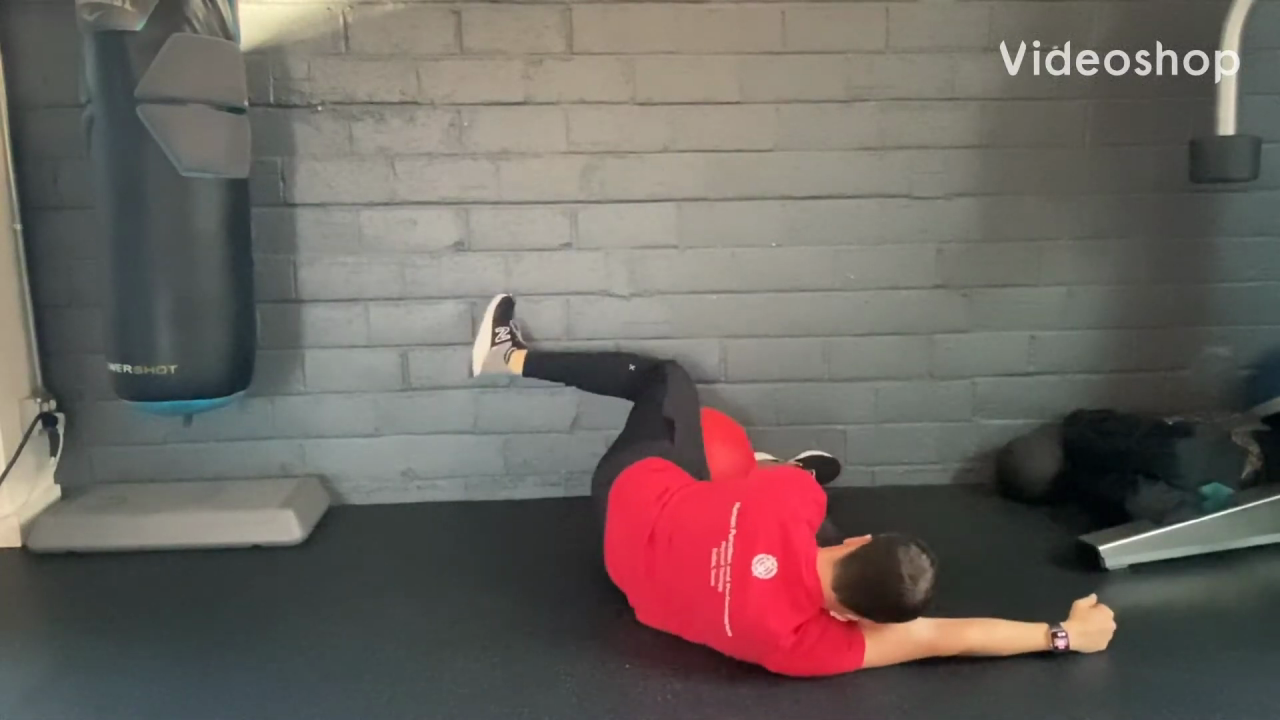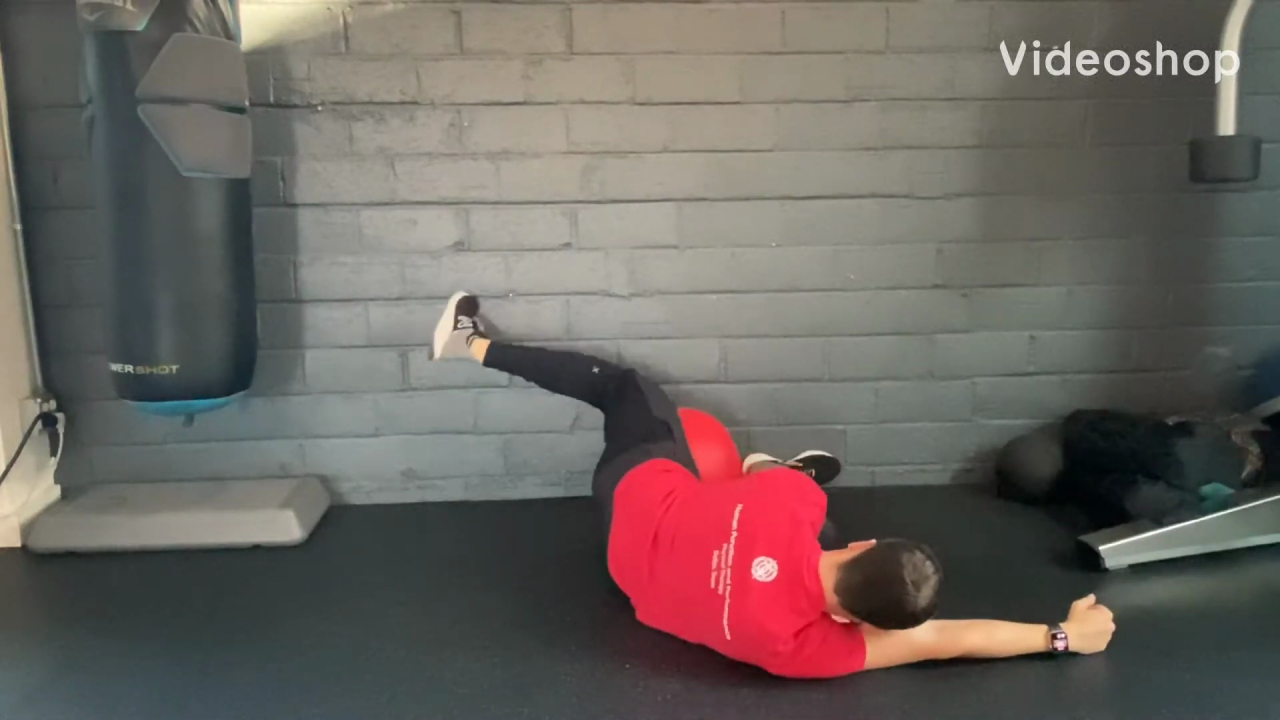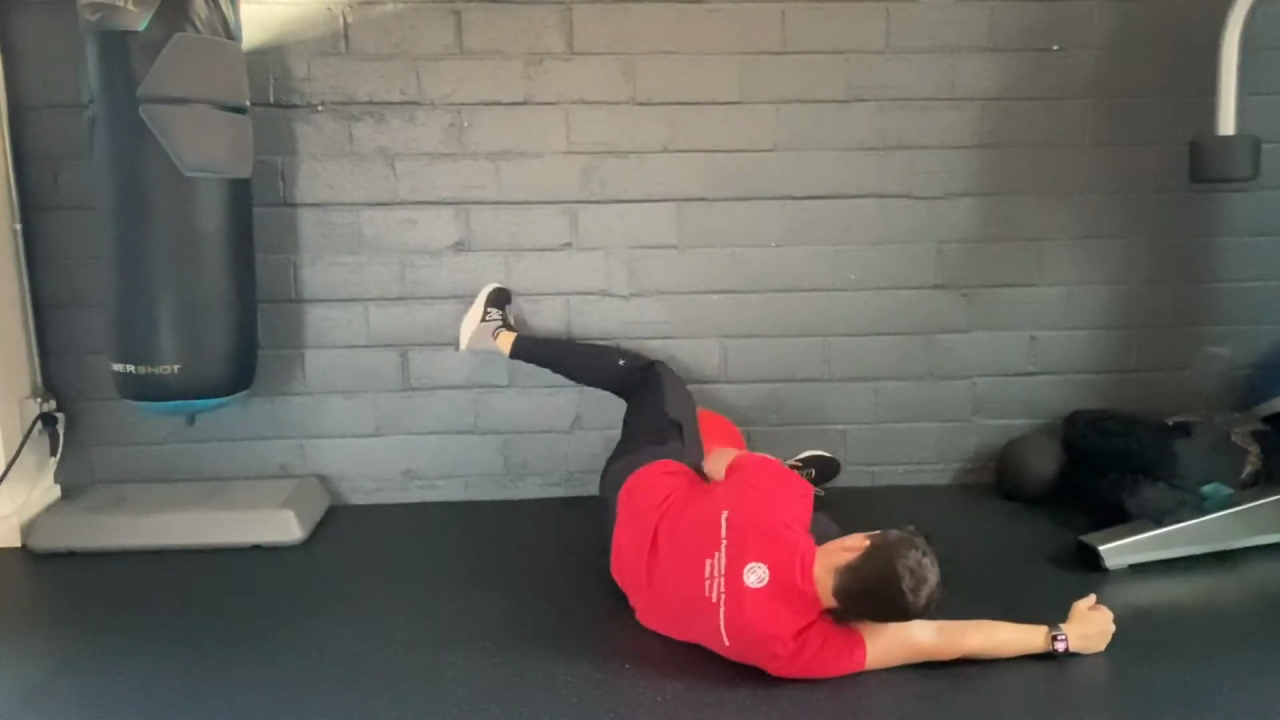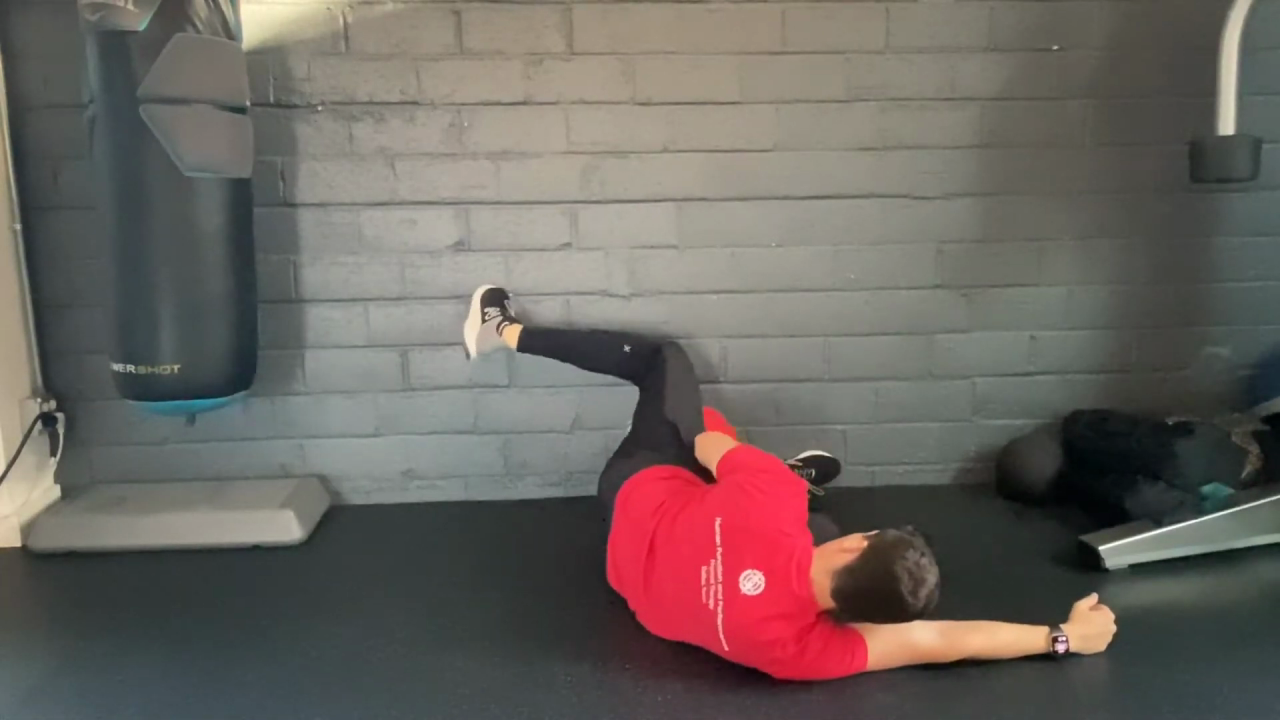
dt=0.5s
person 1, frame 1
left shoulder: (792, 493)
right shoulder: (797, 644)
right elbow: (946, 638)
right wrist: (1067, 633)
left hip: (637, 486)
right hip: (640, 523)
left knee: (666, 377)
left ankle: (511, 356)
person 1, frame 2
left shoulder: (790, 500)
right shoulder: (795, 645)
right elbow: (948, 641)
right wrist: (1062, 636)
left hip: (642, 487)
right hip: (651, 510)
left knee: (624, 384)
left ankle: (476, 345)
person 1, frame 3
left shoulder: (776, 498)
right shoulder: (795, 646)
left elbow: (717, 462)
right elbow: (944, 642)
right wrist: (1063, 636)
left hip: (643, 487)
left knee: (652, 376)
left ankle: (501, 338)
person 1, frame 4
left shoulder: (769, 498)
right shoulder: (797, 650)
left elbow: (710, 444)
right elbow: (947, 644)
right wrist: (1065, 636)
left hip: (641, 491)
left knee: (664, 357)
left ankle: (506, 332)
